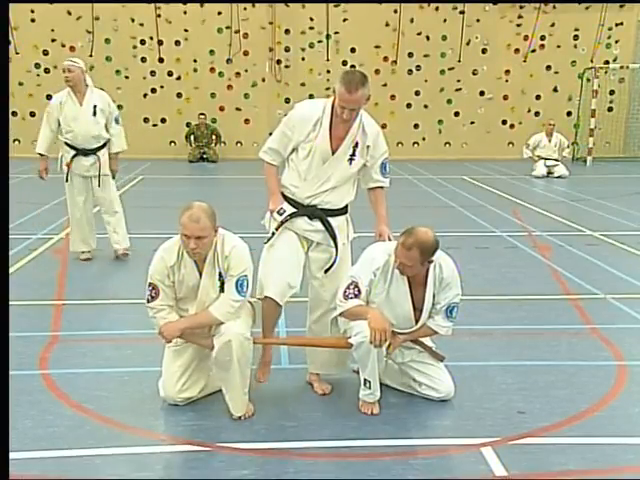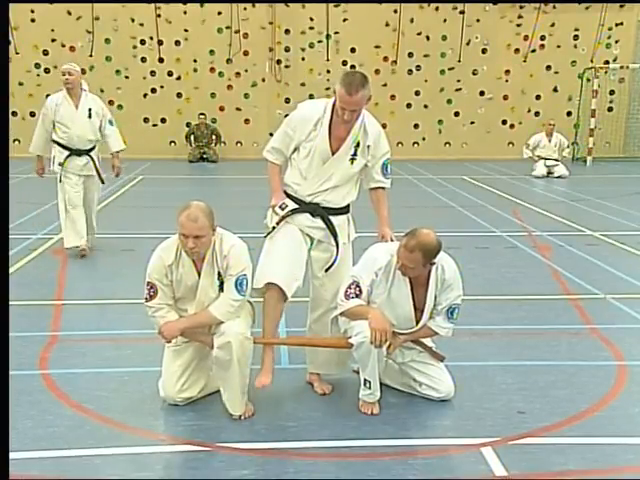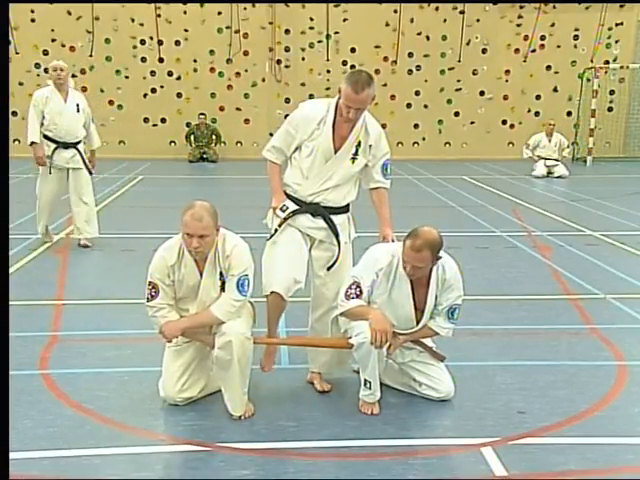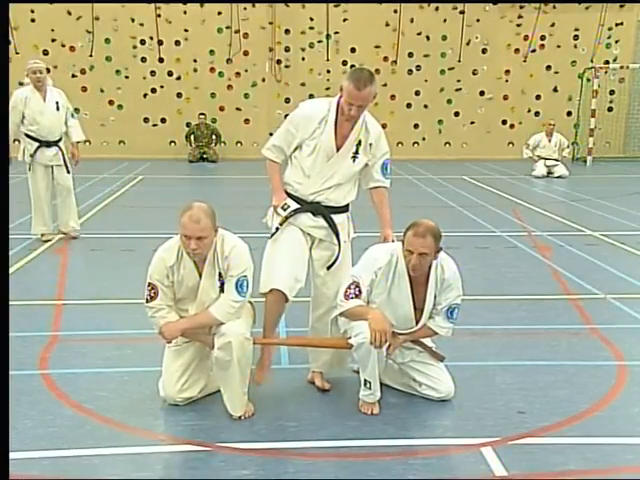
dt=0.5s
person 1, frame 1
left shoulder: (371, 133)
right shoulder: (304, 114)
left elbow: (375, 180)
right elbow: (270, 155)
left wrist: (381, 222)
right wrist: (275, 197)
left hip: (333, 222)
right hip: (290, 213)
left knee: (328, 299)
right knee: (274, 286)
left ankle: (317, 370)
right ankle: (266, 352)
person 1, frame 2
left shoulder: (373, 133)
right shoulder: (306, 114)
left elbow: (377, 181)
right elbow: (274, 154)
left wrist: (384, 224)
right wrist: (277, 194)
left hip: (335, 220)
right hip: (293, 210)
left knee: (330, 298)
right knee: (276, 279)
left ankle: (317, 369)
right ankle: (268, 356)
person 1, frame 3
left shoulder: (373, 134)
right shoulder: (308, 114)
left elbow: (377, 182)
right elbow: (274, 153)
left wrist: (385, 226)
right wrist: (277, 196)
left hip: (335, 220)
right hip: (293, 211)
left knee: (331, 297)
right knee: (280, 283)
left ankle: (318, 368)
right ankle: (271, 339)
person 1, frame 4
left shoulder: (373, 133)
right shoulder: (309, 113)
left elbow: (377, 182)
right elbow: (274, 152)
left wrist: (386, 226)
right wrist: (278, 194)
left hip: (335, 219)
right hip: (293, 211)
left knee: (330, 296)
right knee: (280, 284)
left ankle: (319, 368)
right ankle: (265, 349)
person 2, frame 1
left shoulder: (235, 250)
right shoulder: (165, 256)
left elbow: (231, 305)
right elbow: (160, 311)
left wrist: (182, 324)
right wrist: (206, 343)
left hip: (228, 315)
right hip: (186, 328)
left knee: (234, 337)
right knee: (174, 394)
left ankle: (239, 399)
right ankle: (219, 369)
person 2, frame 2
left shoulder: (233, 249)
right shoulder: (163, 255)
left elbow: (230, 304)
right elbow: (158, 309)
left wrist: (181, 324)
right wrist: (207, 340)
left hip: (227, 314)
right hip: (186, 328)
left knee: (234, 336)
right knee: (173, 394)
left ankle: (238, 398)
right ankle: (220, 368)
person 2, frame 3
left shoulder: (236, 249)
right shoulder: (166, 255)
left elbow: (232, 304)
right elbow: (159, 309)
left wrist: (182, 324)
right wrist: (208, 340)
left hip: (228, 315)
right hip: (186, 328)
left knee: (234, 336)
right knee: (173, 394)
left ankle: (238, 399)
right ankle: (219, 369)
person 2, frame 4
left shoulder: (235, 249)
right shoulder: (165, 256)
left elbow: (231, 305)
right elbow: (158, 310)
left wrist: (182, 325)
right wrist: (207, 340)
left hip: (227, 315)
right hip: (186, 329)
left knee: (234, 336)
right knee: (174, 394)
left ankle: (238, 399)
right ankle: (219, 369)
person 3, frame 1
left shoulder: (102, 97)
right shoulder: (58, 100)
left elbow: (115, 128)
right elbow: (48, 129)
left wrist: (115, 158)
right wrist: (43, 159)
left hip: (99, 159)
right hip: (73, 159)
left knee: (110, 203)
right knee: (78, 207)
left ankle: (120, 245)
right ankle: (84, 246)
person 3, frame 2
left shoulder: (95, 102)
right shoulder: (53, 101)
left elbow: (109, 129)
right elbow: (43, 131)
left wrist: (115, 157)
right wrist: (39, 159)
left hip: (89, 159)
right hip: (65, 159)
left knee: (90, 202)
right knee: (71, 202)
left ankle: (86, 238)
right ankle: (78, 242)
person 3, frame 3
left shoulder: (79, 97)
right shoulder: (41, 95)
left elbow: (89, 126)
right elbow: (34, 123)
left wrist: (92, 152)
right wrist: (36, 148)
left hip: (76, 153)
right hip: (52, 152)
left knee: (83, 195)
right knee: (47, 195)
left ankle: (84, 234)
right ankle: (44, 228)
person 3, frame 4
left shoulder: (59, 94)
right shoulder: (21, 95)
left elbow: (71, 121)
right elbow: (13, 123)
left wrist: (75, 147)
left hip: (57, 149)
right hip: (34, 150)
left knee: (66, 188)
right knee: (40, 192)
left ankle: (68, 226)
right ankle: (44, 229)
person 4, frame 1
left shoulder: (446, 270)
right shoulder: (377, 256)
left elbow: (441, 321)
right elbow: (345, 304)
left wrist: (402, 338)
right wrist: (372, 313)
left hip: (411, 338)
right hip: (371, 325)
left knee: (443, 390)
right knee: (368, 335)
left ankle: (376, 370)
right ankle: (369, 394)
person 4, frame 2
left shoulder: (448, 271)
right shoulder: (379, 256)
left elbow: (442, 322)
right elbow: (345, 303)
left wrist: (403, 338)
right wrist: (373, 313)
left hip: (412, 339)
right hip: (371, 324)
left knee: (443, 391)
right knee: (368, 335)
left ankle: (378, 370)
right ankle: (369, 394)
person 4, frame 3
left shoulder: (449, 272)
right shoulder: (379, 256)
left elbow: (442, 322)
right elbow: (346, 304)
left wrist: (403, 338)
right wrist: (373, 314)
left hip: (412, 339)
right hip: (371, 324)
left knee: (443, 390)
right knee: (369, 335)
left ankle: (378, 370)
right ankle: (369, 394)
person 4, frame 4
left shoulder: (448, 271)
right shoulder: (378, 257)
left elbow: (442, 322)
right elbow: (345, 304)
left wrist: (403, 338)
right wrist: (373, 313)
left hip: (411, 340)
right hip: (371, 324)
left knee: (443, 391)
right knee: (368, 336)
left ankle: (379, 369)
right ankle: (369, 394)
